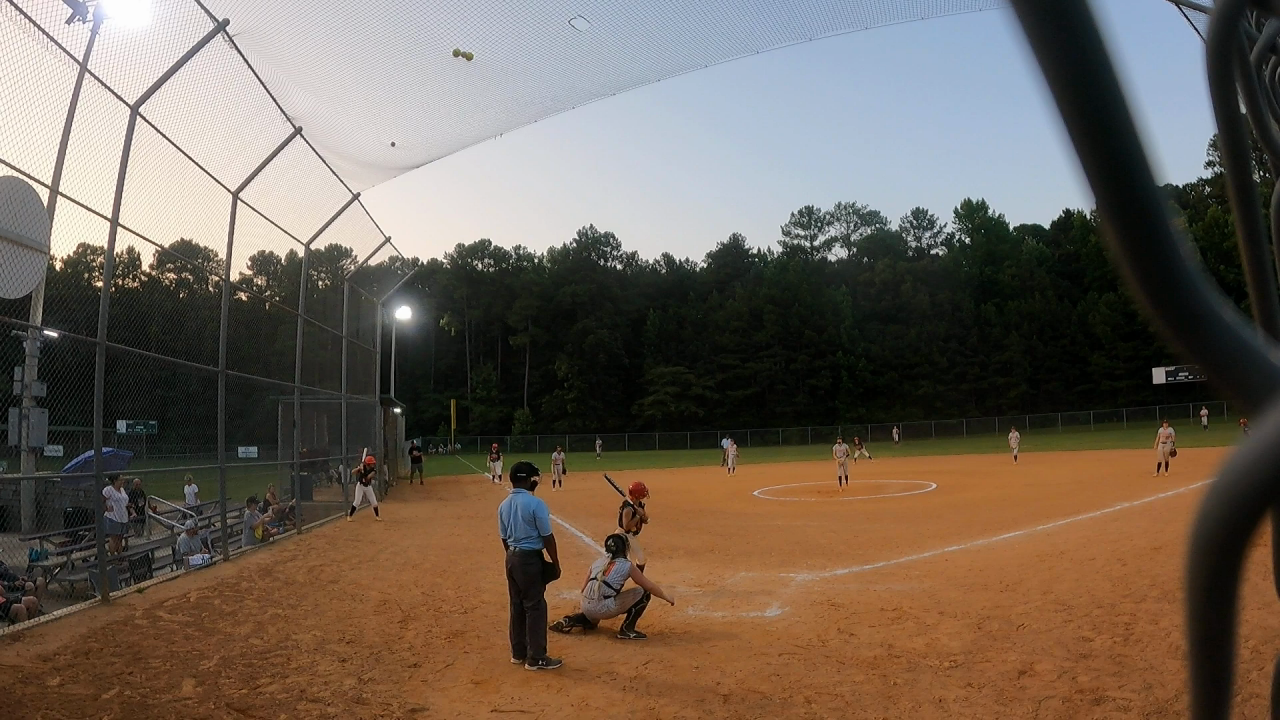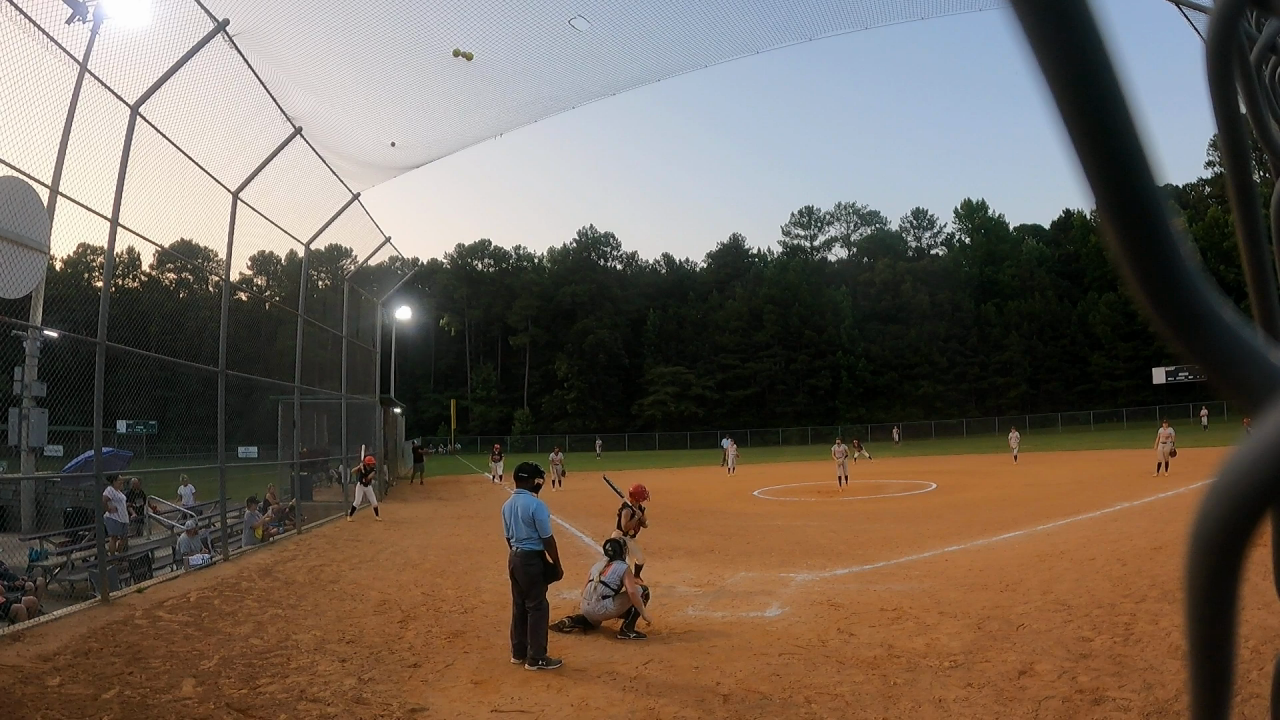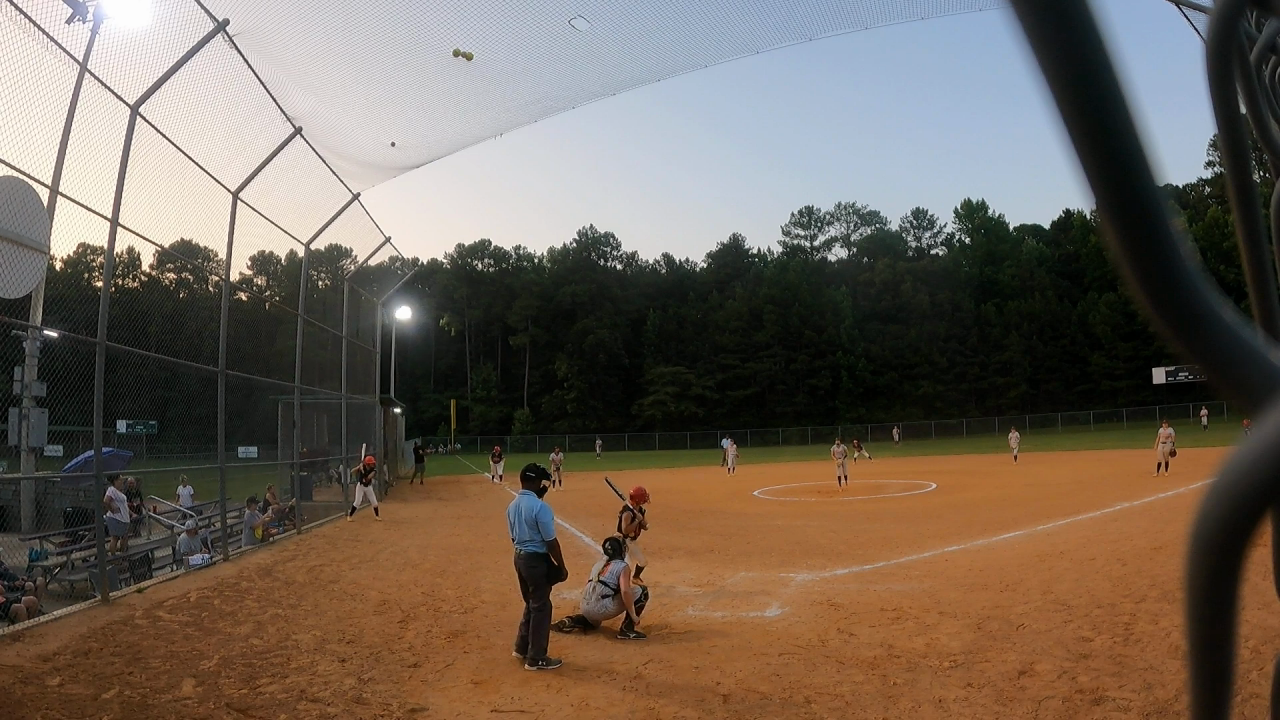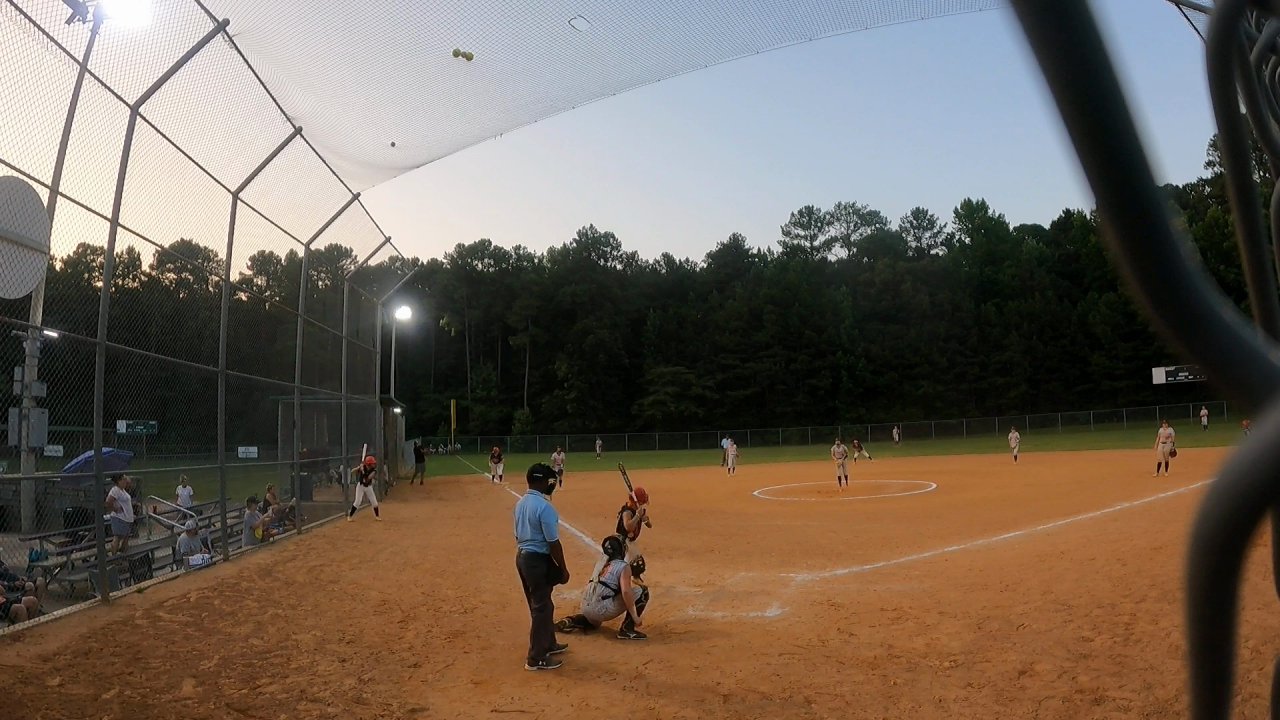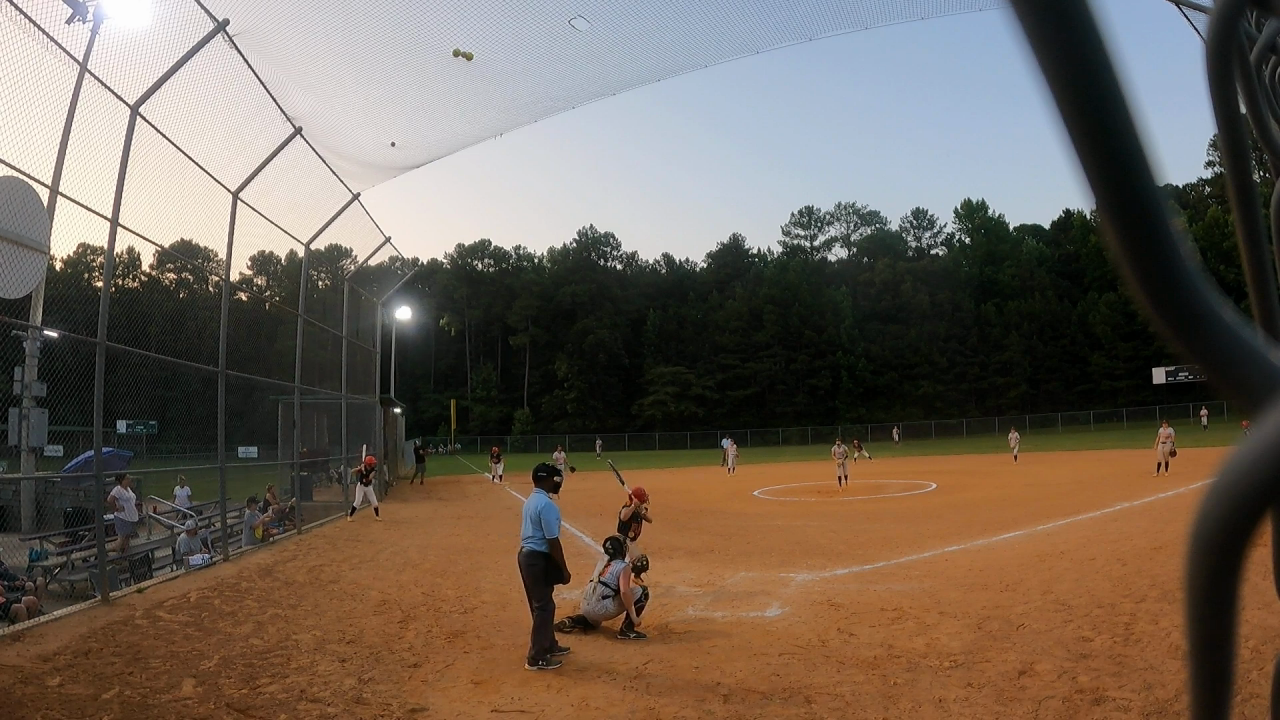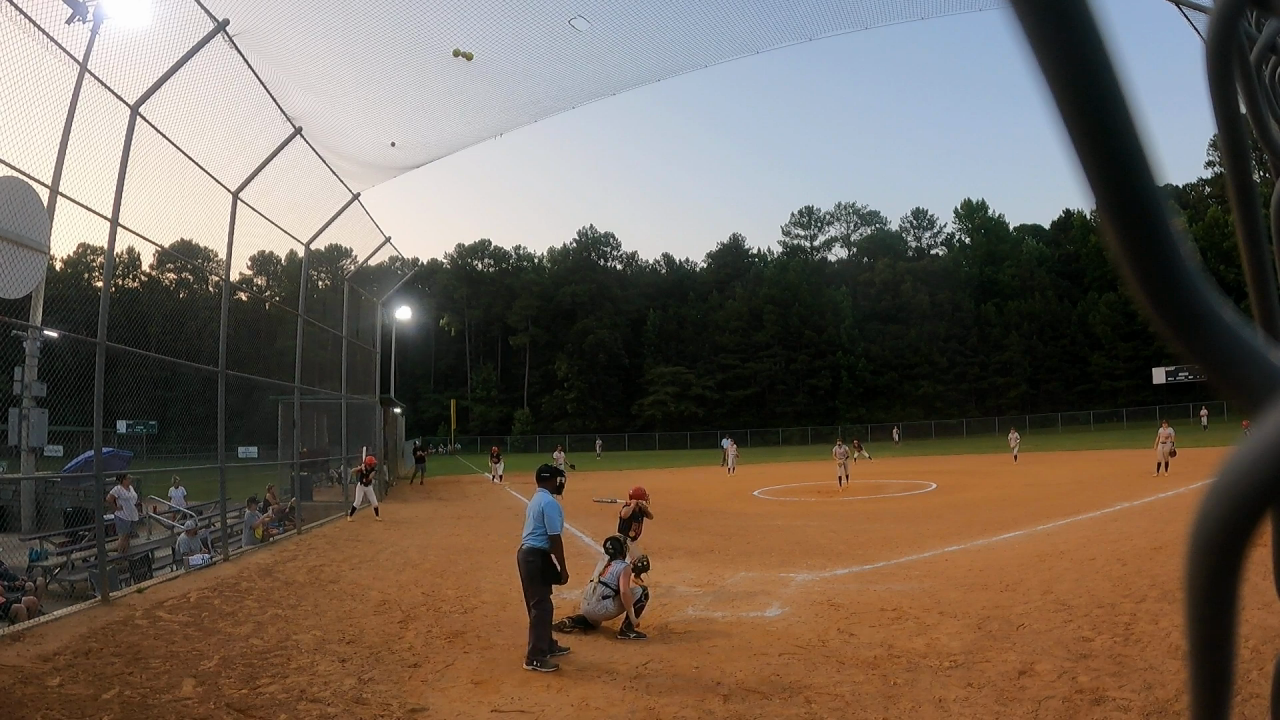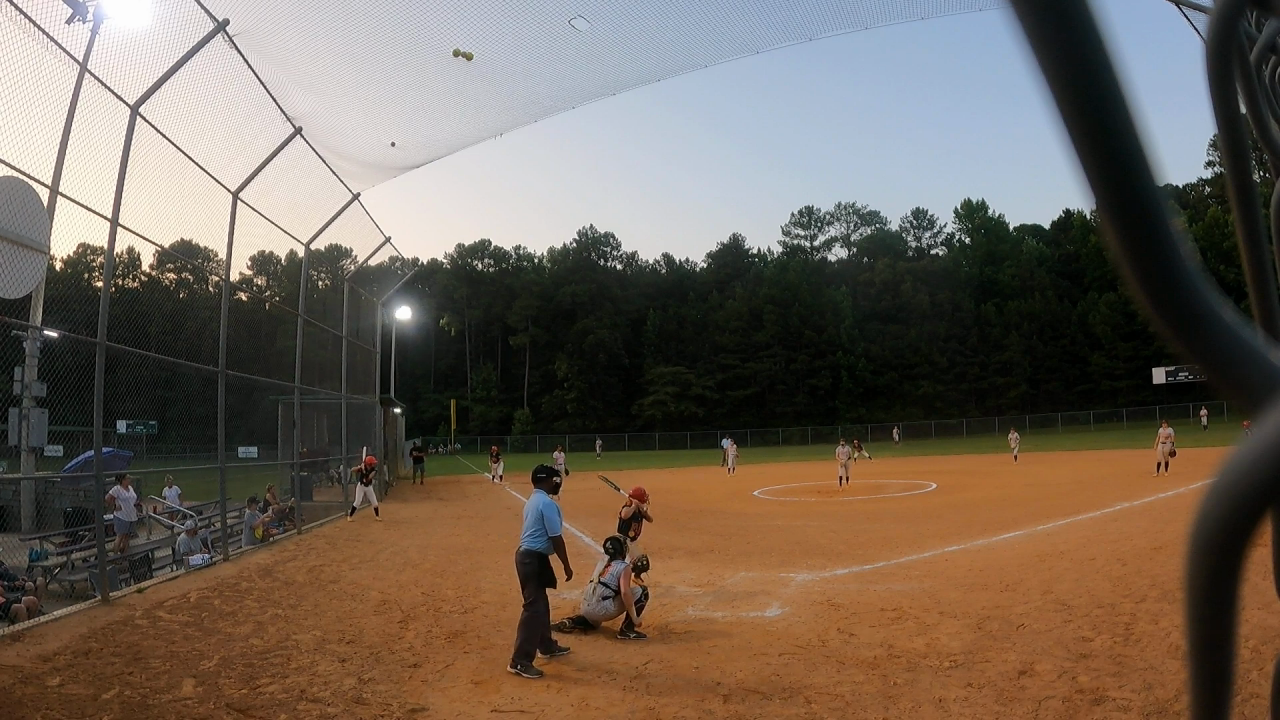
dt=0.3s
person 1, frame 1
left shoulder: (503, 506)
right shoulder: (535, 504)
left elbow: (504, 538)
right elbow: (547, 537)
right wrist: (555, 563)
left hip: (511, 558)
right hip: (530, 559)
left knee: (517, 606)
right knee: (536, 607)
left ankle: (519, 652)
right ankle: (536, 658)
person 1, frame 2
left shoulder: (507, 505)
right shoulder: (536, 505)
right elbow: (547, 539)
right wrist: (557, 565)
left hip: (514, 558)
right hip: (532, 559)
left knee: (519, 606)
right knee: (537, 608)
left ankle: (519, 652)
right ankle: (535, 658)
person 1, frame 3
left shoulder: (512, 506)
right shoulder: (540, 507)
right elbow: (551, 541)
right wrist: (562, 566)
left hip: (519, 558)
right hip: (537, 560)
left knee: (531, 605)
right knee: (541, 608)
left ankle: (522, 647)
right ankle: (536, 658)
person 1, frame 4
left shoulder: (520, 504)
right shoulder: (544, 507)
right elbow: (553, 542)
right wrist: (563, 569)
left hip: (522, 557)
right hip: (538, 560)
left knee: (539, 605)
right knee: (542, 608)
left ankle: (547, 644)
right ankle: (536, 658)
person 1, frame 5
left shoulder: (530, 501)
right shoulder: (547, 504)
right elbow: (552, 541)
right wrist: (564, 569)
left hip: (526, 555)
right hip: (538, 559)
left knee: (540, 604)
right knee: (543, 607)
left ankle: (548, 646)
right ankle: (536, 658)
person 1, frame 6
left shoulder: (536, 500)
right shoulder: (550, 502)
right elbow: (554, 538)
left wrist: (556, 566)
right wrist: (563, 568)
left hip: (527, 554)
right hip: (537, 557)
left knee: (539, 604)
right knee: (541, 606)
left ankle: (547, 646)
right ankle: (535, 657)
person 1, frame 7
left shoulder: (532, 501)
right shoulder: (547, 503)
right elbow: (556, 538)
right wrist: (566, 565)
left hip: (526, 555)
right hip: (534, 559)
left knee: (540, 603)
right knee: (533, 608)
left ankle: (546, 646)
right ankle: (520, 661)
